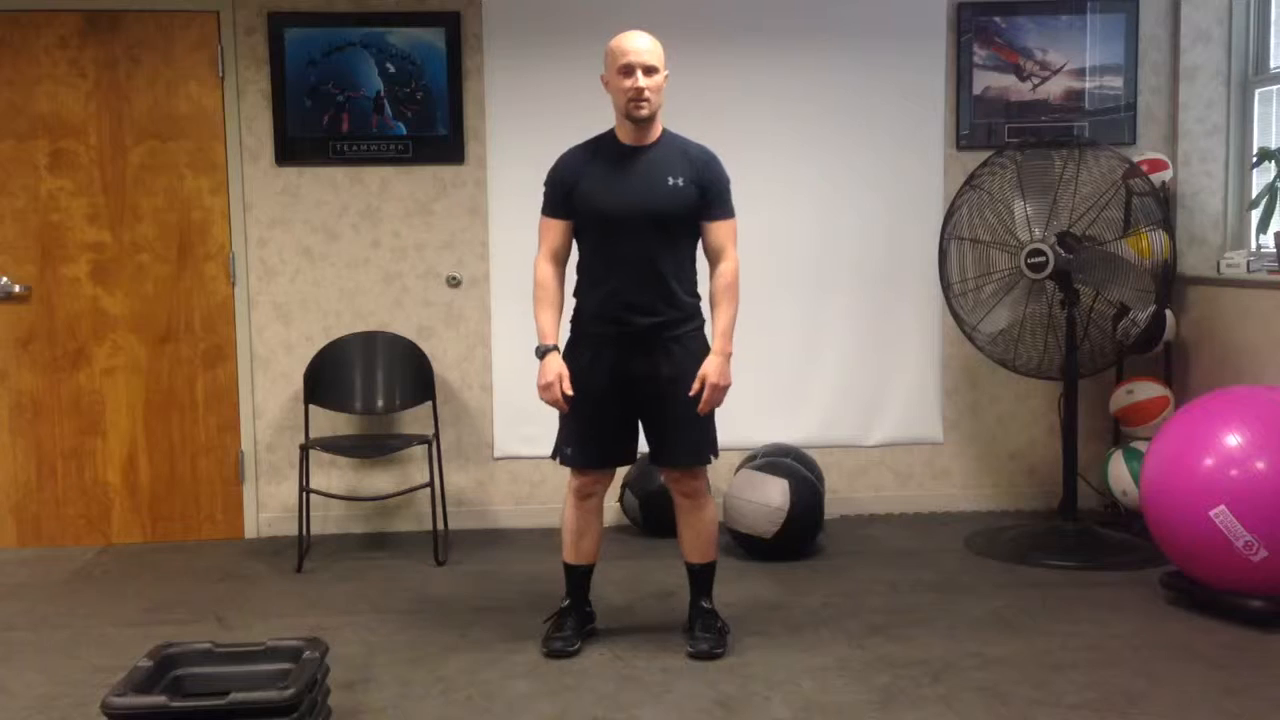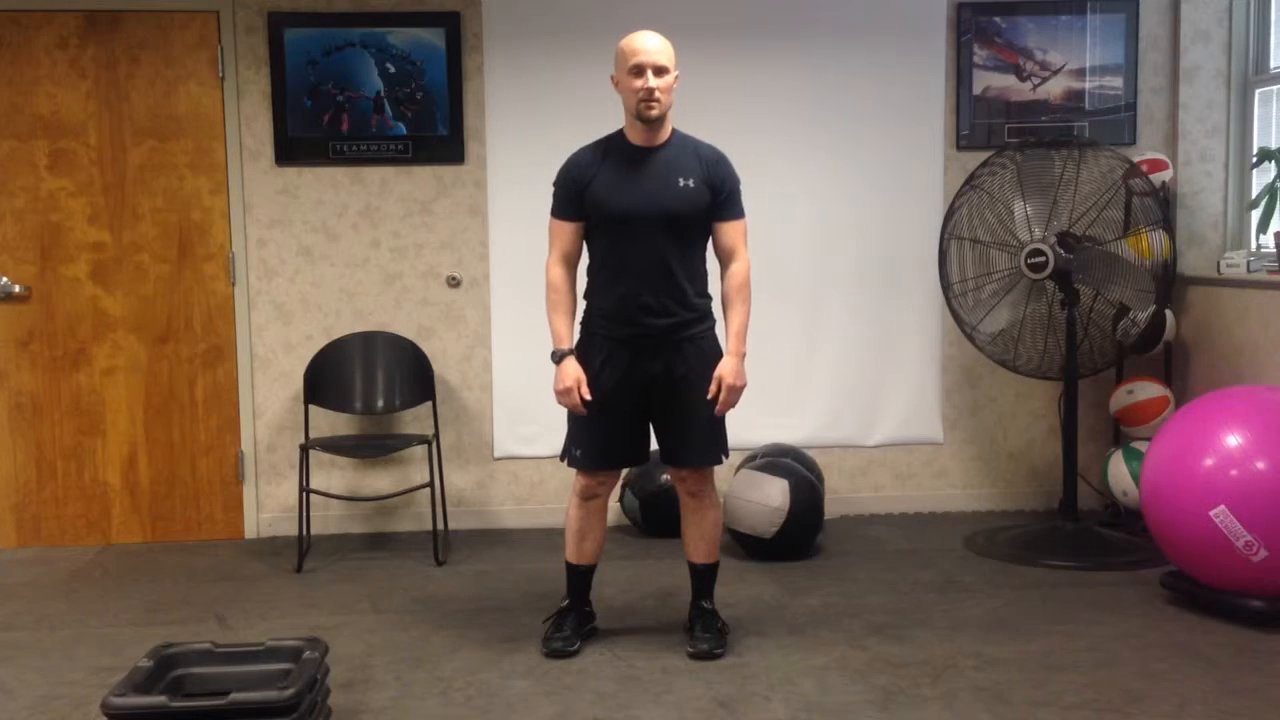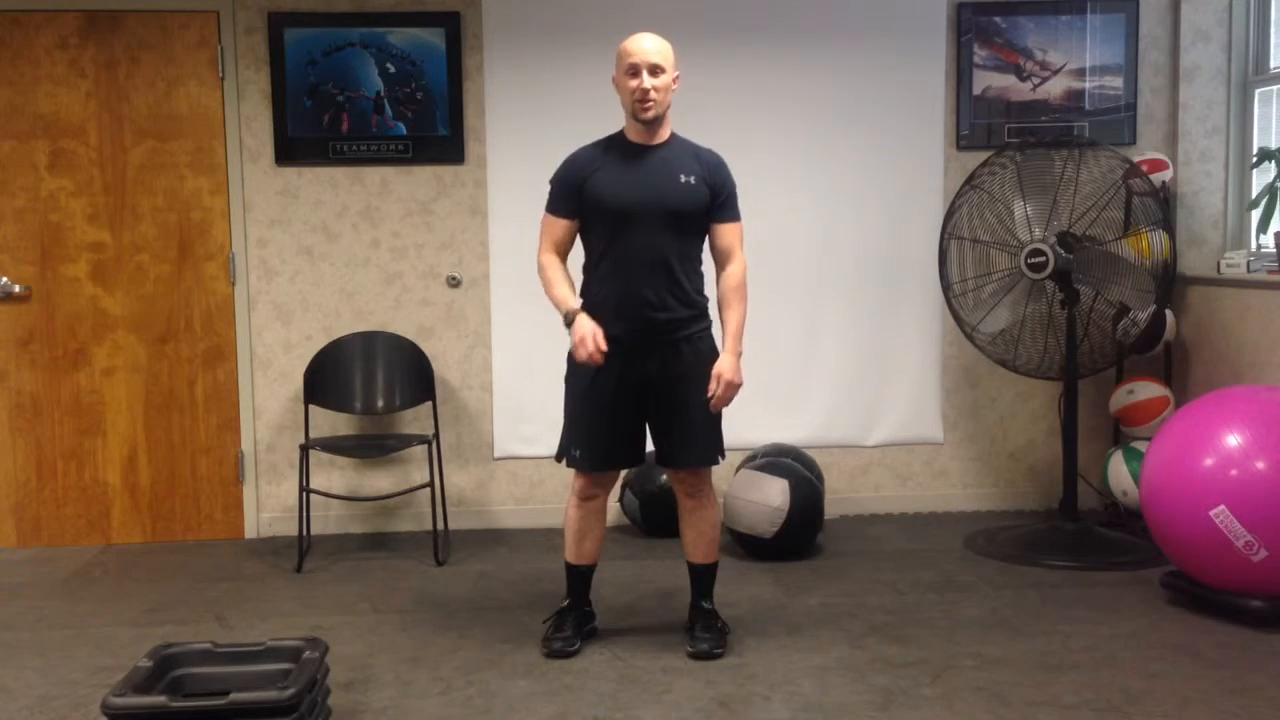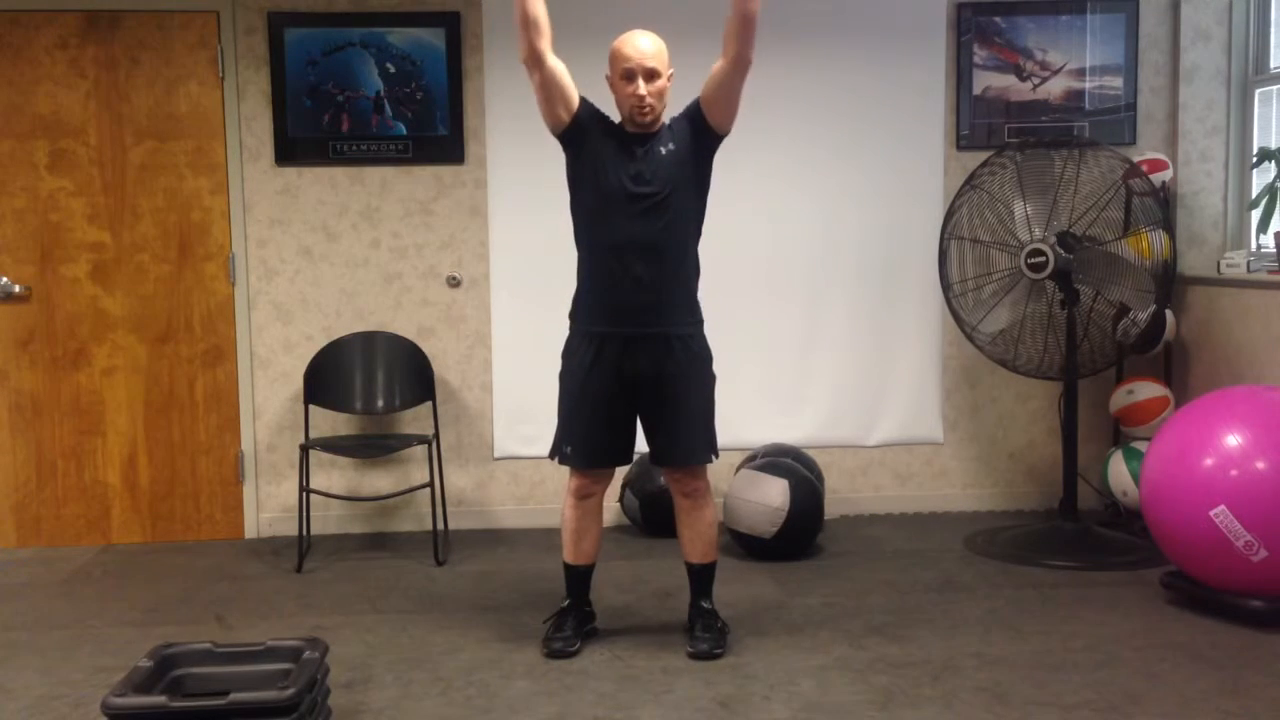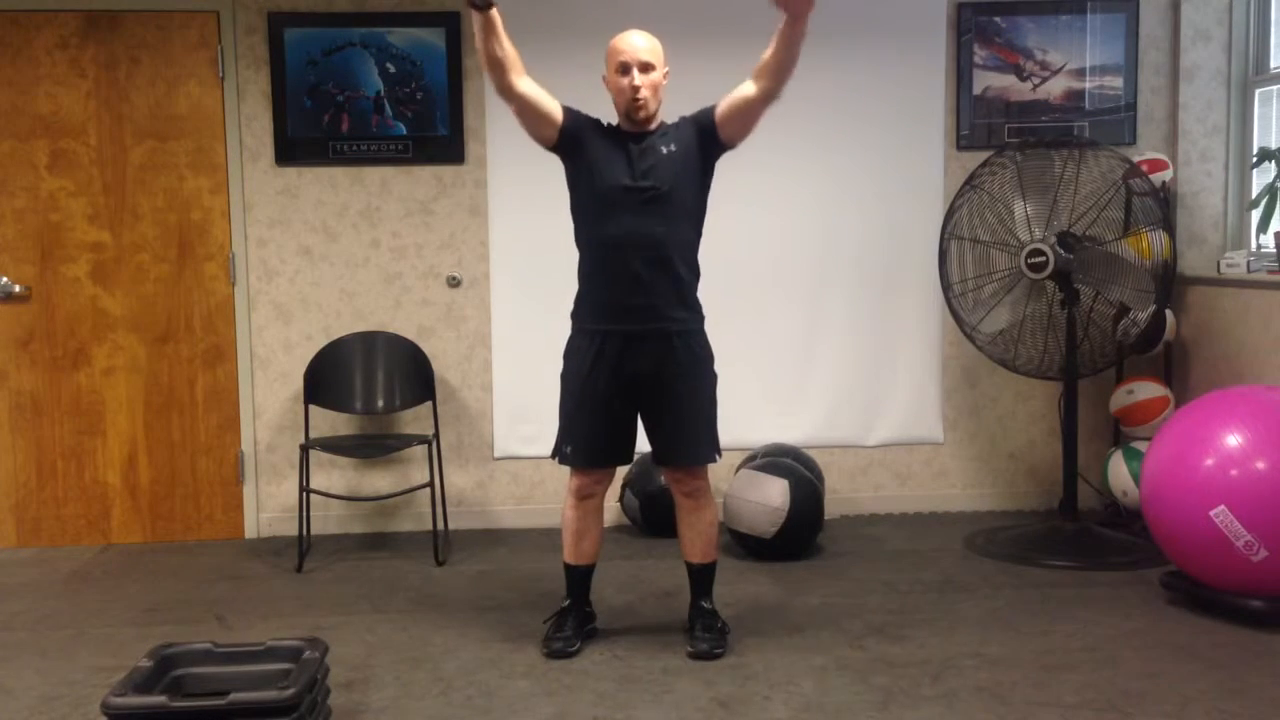
dt=1s
person 1, frame 1
left shoulder: (699, 164)
right shoulder: (575, 167)
left elbow: (724, 261)
right elbow: (550, 260)
left wrist: (720, 349)
right wrist: (548, 348)
left hip: (678, 347)
right hip: (596, 349)
left knee: (689, 480)
right knee: (586, 481)
left ankle: (703, 608)
right ankle: (576, 607)
person 1, frame 2
left shoulder: (709, 165)
right shoulder: (584, 168)
left elbow: (735, 261)
right elbow: (561, 264)
left wrist: (734, 351)
right wrist: (564, 353)
left hip: (689, 348)
right hip: (607, 349)
left knee: (696, 481)
right knee: (591, 482)
left ankle: (703, 609)
right ankle: (575, 608)
person 1, frame 3
left shoulder: (705, 167)
right shoulder: (583, 167)
left elbow: (731, 262)
right elbow: (550, 254)
left wrist: (731, 349)
right wrist: (575, 316)
left hip: (685, 348)
right hip: (604, 351)
left knee: (694, 481)
right knee: (590, 482)
left ankle: (703, 608)
right ankle: (576, 608)
person 1, frame 4
left shoulder: (694, 137)
right shoulder: (584, 136)
left elbow: (738, 54)
right elbow: (538, 54)
left hip: (677, 343)
right hip: (596, 343)
left knee: (690, 481)
right knee: (585, 482)
left ankle: (702, 609)
right ankle: (575, 608)
person 1, frame 5
left shoulder: (696, 137)
right shoulder: (580, 139)
left elbow: (767, 83)
right elbow: (510, 82)
left hip: (677, 341)
right hip: (597, 341)
left knee: (691, 480)
right knee: (586, 481)
left ankle: (703, 609)
right ankle: (575, 608)
